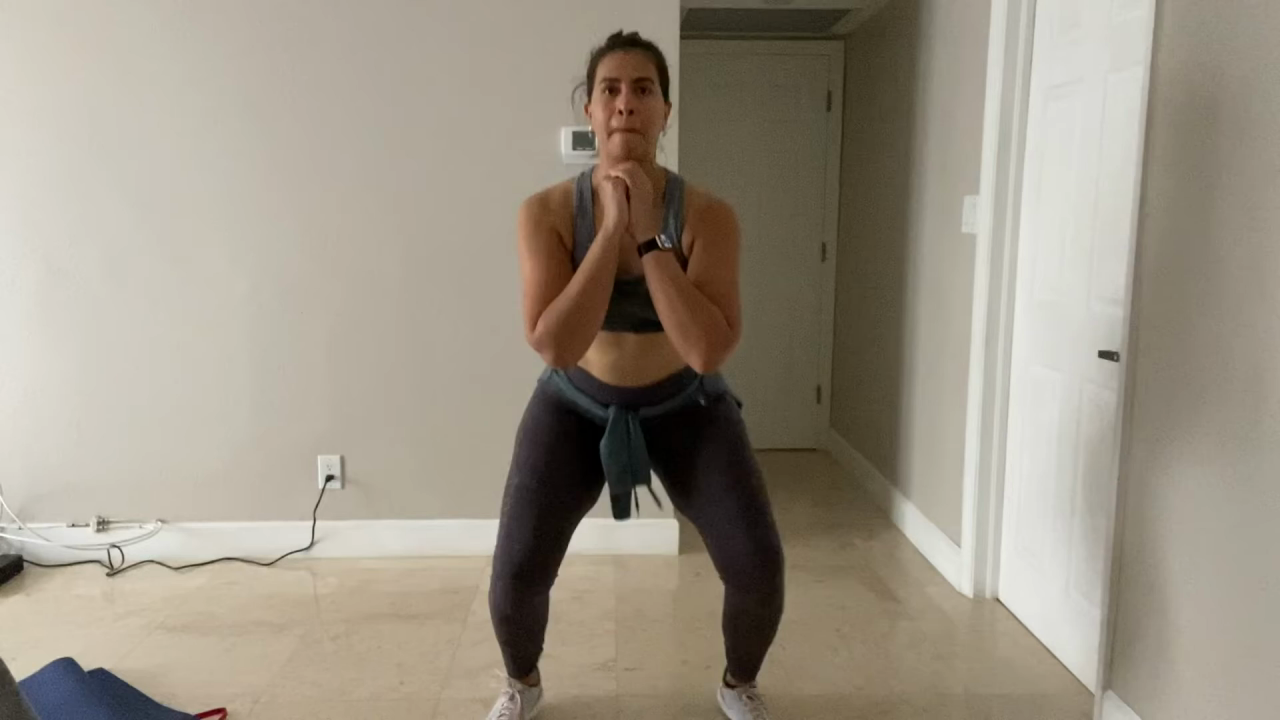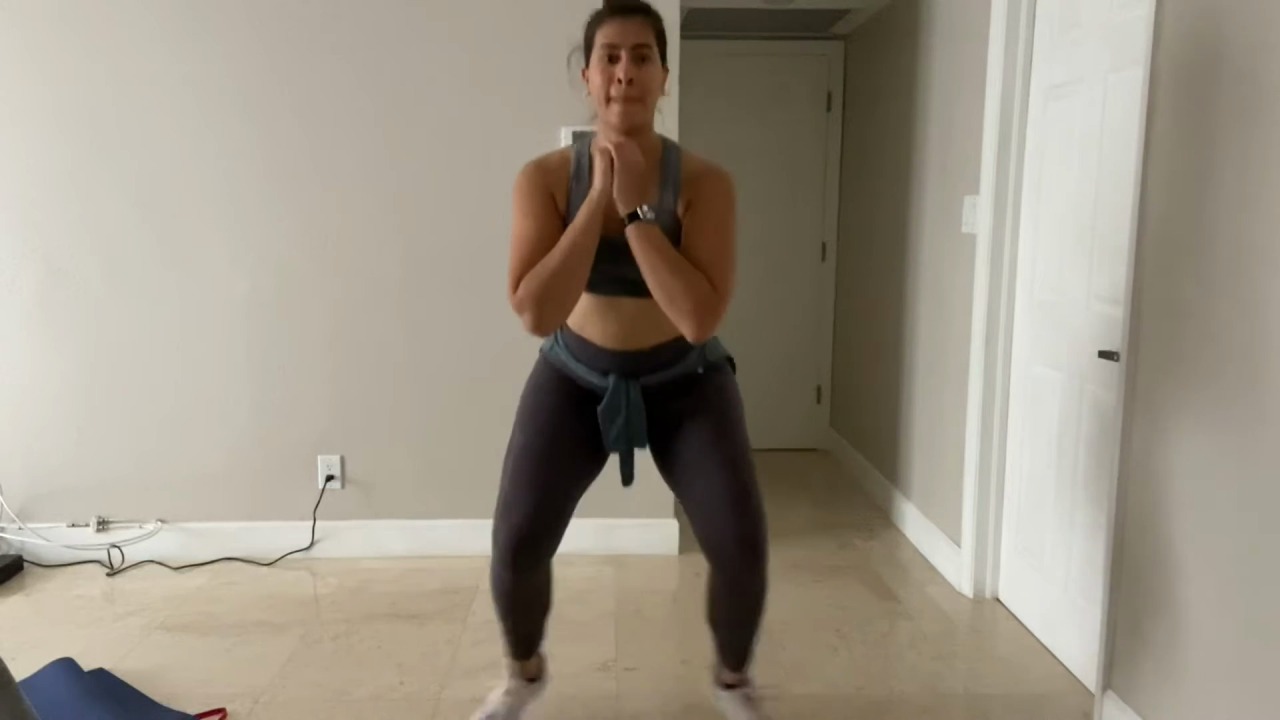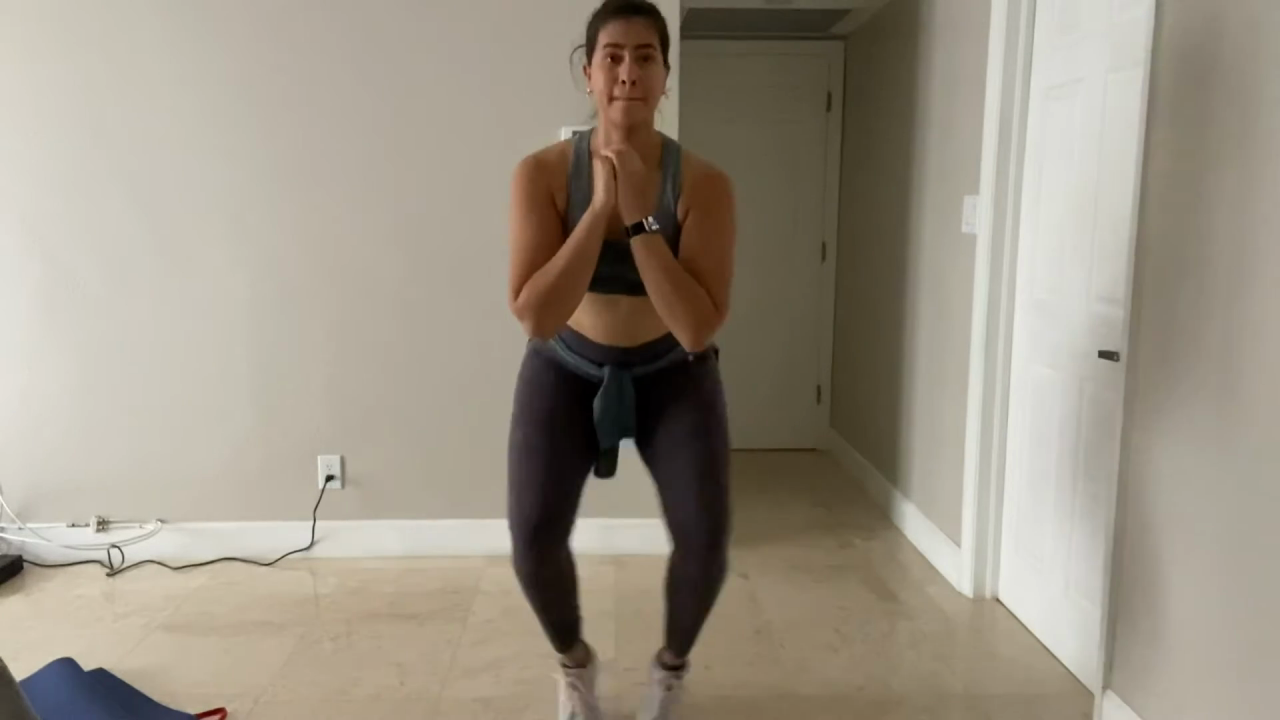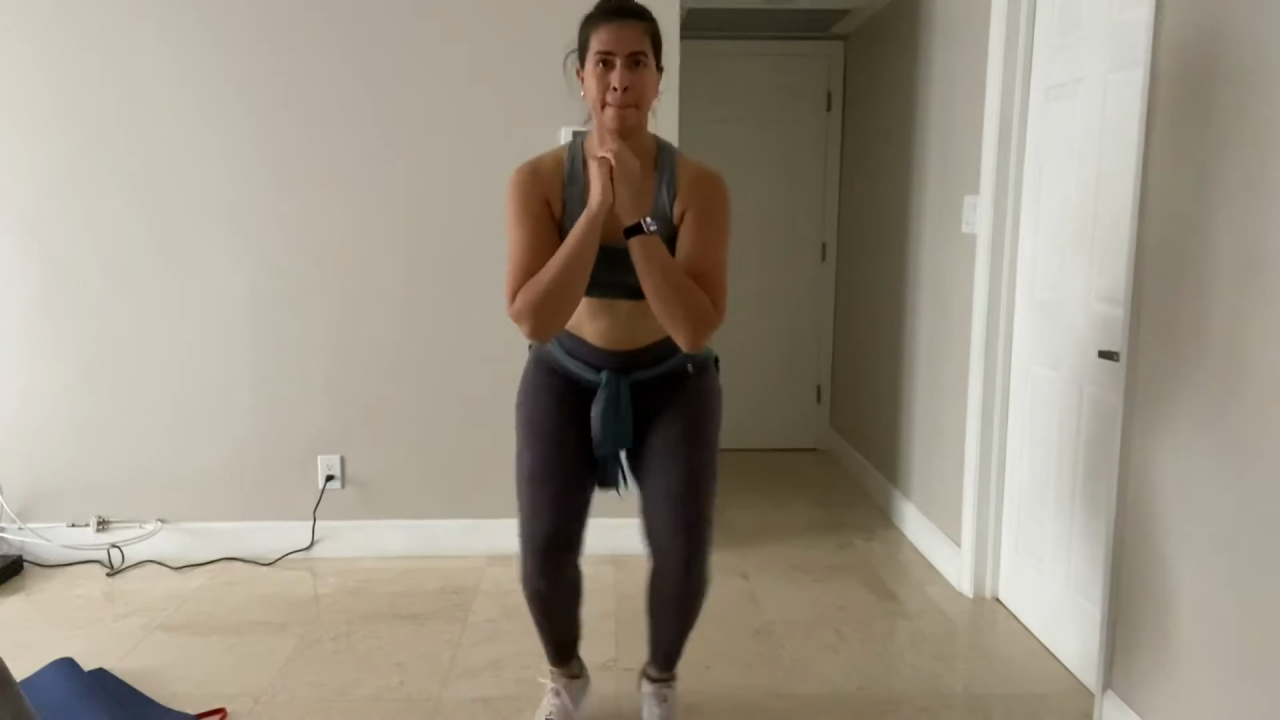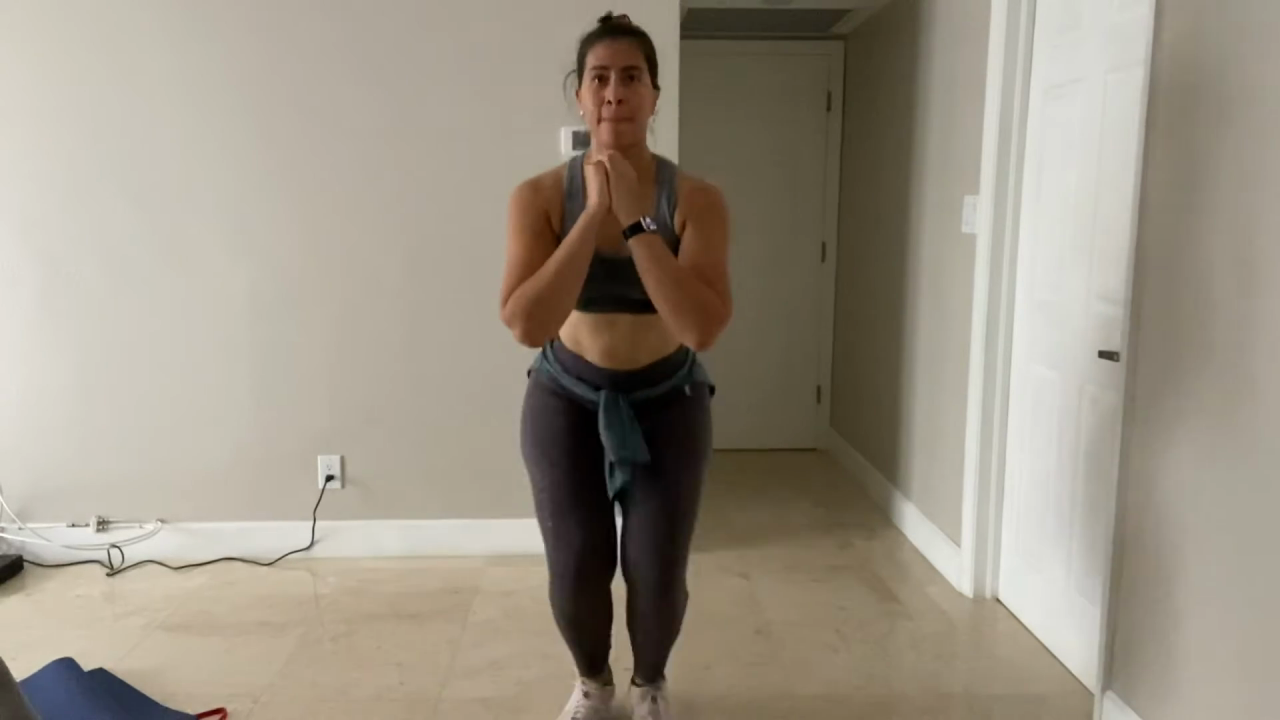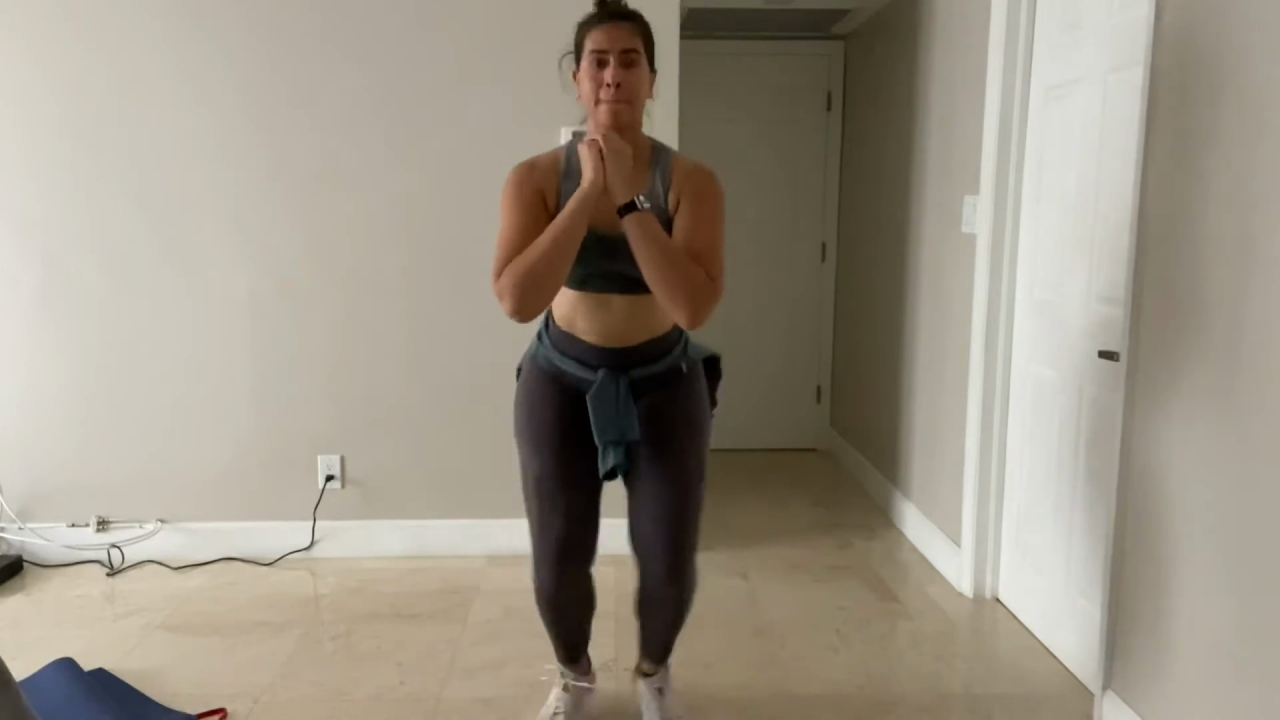
dt=0.7s
person 1, frame 1
left shoulder: (706, 214)
right shoulder: (546, 211)
left elbow: (710, 350)
right elbow: (554, 347)
left wrist: (648, 238)
right wrist: (611, 233)
left hip: (683, 410)
right hip: (576, 409)
left knee: (758, 564)
right knee: (517, 571)
person 1, frame 2
left shoulder: (705, 182)
right shoulder: (545, 177)
left elbow: (700, 319)
right elbow: (534, 314)
left wrist: (635, 210)
right wrist: (596, 201)
left hip: (683, 382)
right hip: (575, 380)
left knee: (741, 545)
right knee: (517, 544)
person 1, frame 3
left shoulder: (702, 182)
right shoulder: (541, 174)
left elbow: (700, 327)
right elbow: (535, 316)
left wrist: (641, 218)
right wrist: (602, 209)
left hip: (671, 373)
right hip: (568, 370)
left knee: (703, 537)
right knee: (534, 531)
person 1, frame 4
left shoulder: (698, 185)
right shoulder: (538, 180)
left elbow: (696, 329)
right elbow: (531, 322)
left wrist: (637, 220)
right wrist: (597, 212)
left hip: (668, 378)
right hip: (567, 376)
left knee: (681, 549)
right knee: (546, 548)
person 1, frame 5
left shoulder: (696, 198)
right shoulder: (540, 195)
left elbow: (704, 329)
right elbow: (522, 323)
left wrist: (635, 221)
right wrist: (594, 216)
left hip: (666, 397)
right hip: (568, 395)
left knee: (656, 567)
right knee: (577, 562)
person 1, frame 6
left shoulder: (690, 180)
right shoulder: (536, 176)
left elbow: (694, 309)
right elbow: (517, 300)
left wrist: (628, 201)
right wrist: (586, 196)
left hip: (662, 380)
right hip: (562, 377)
left knee: (666, 555)
right knee: (562, 555)
